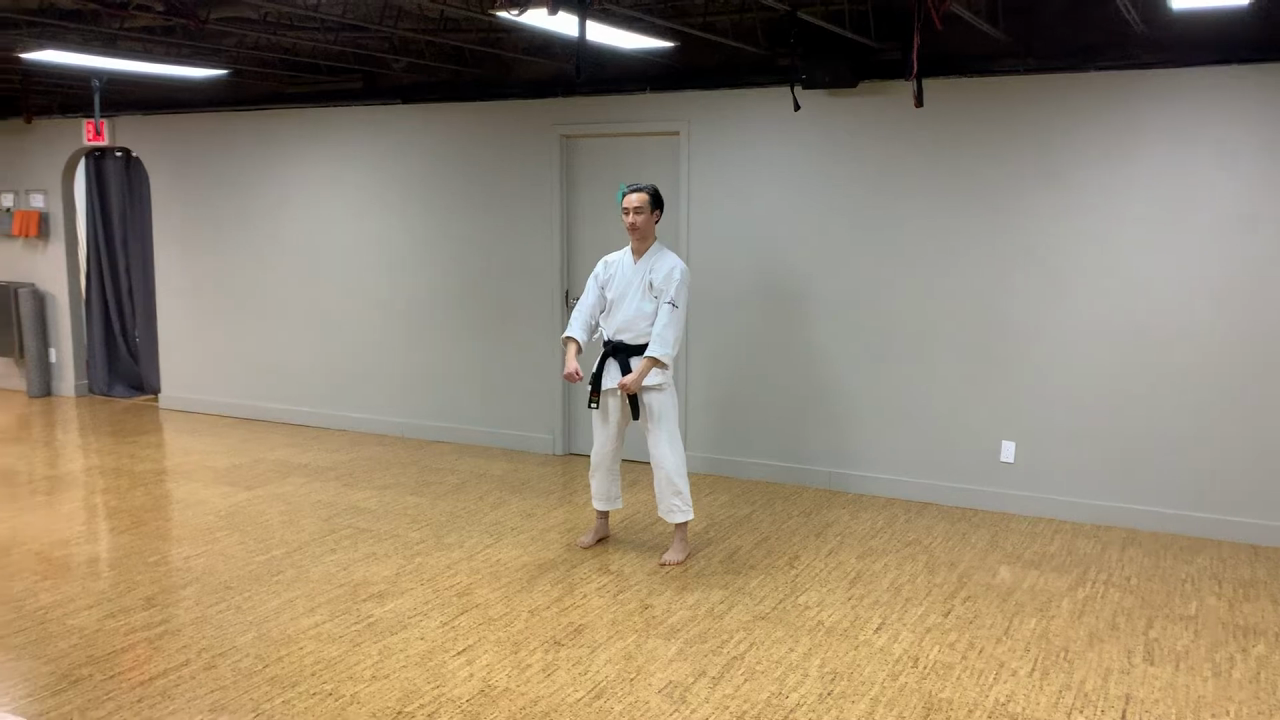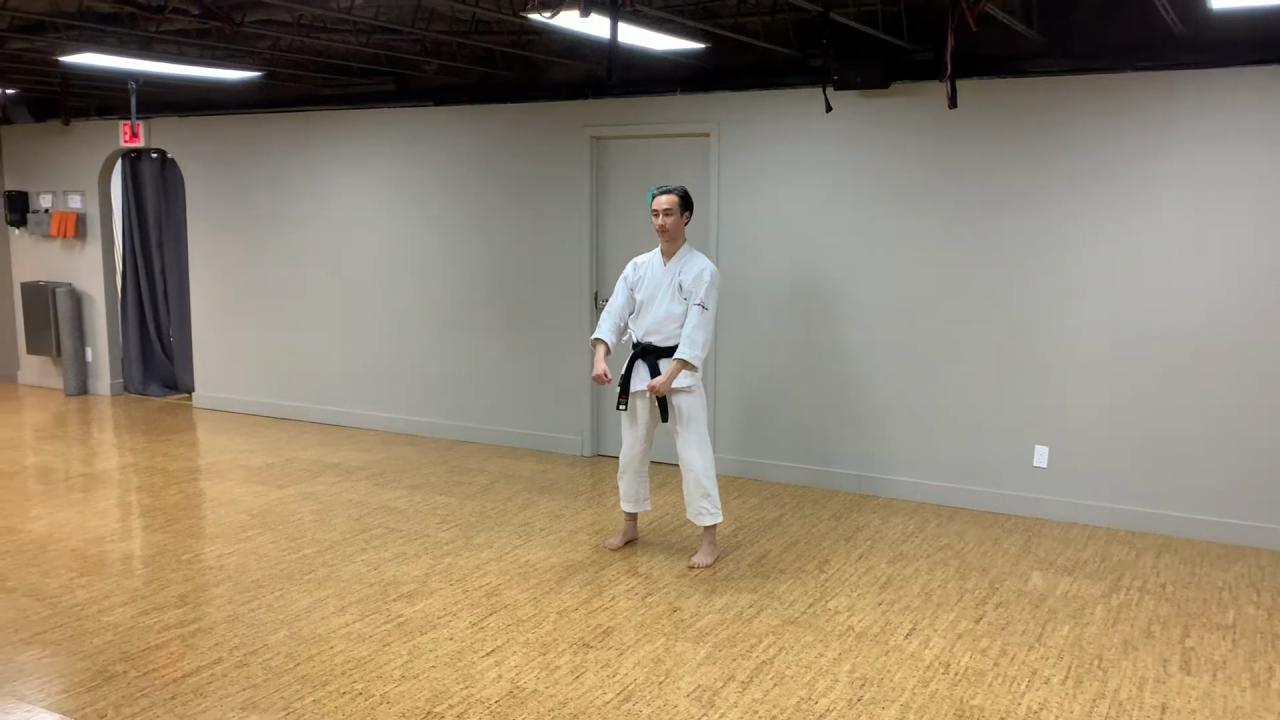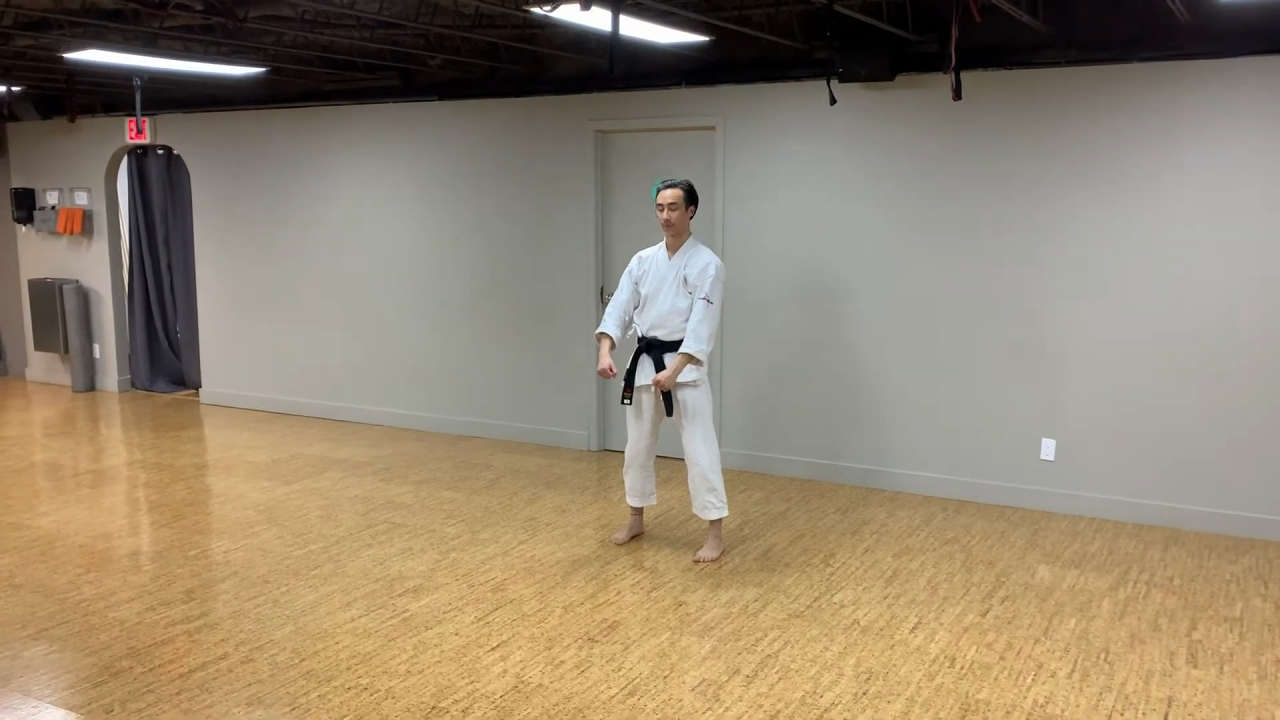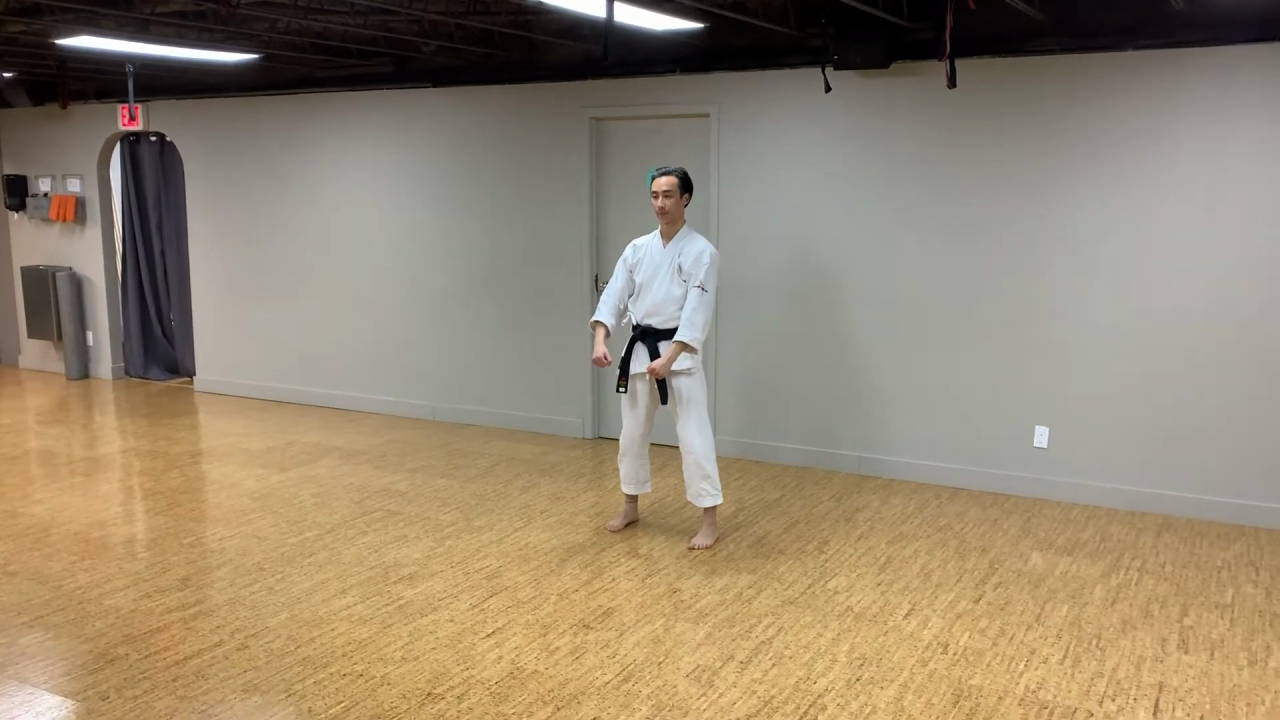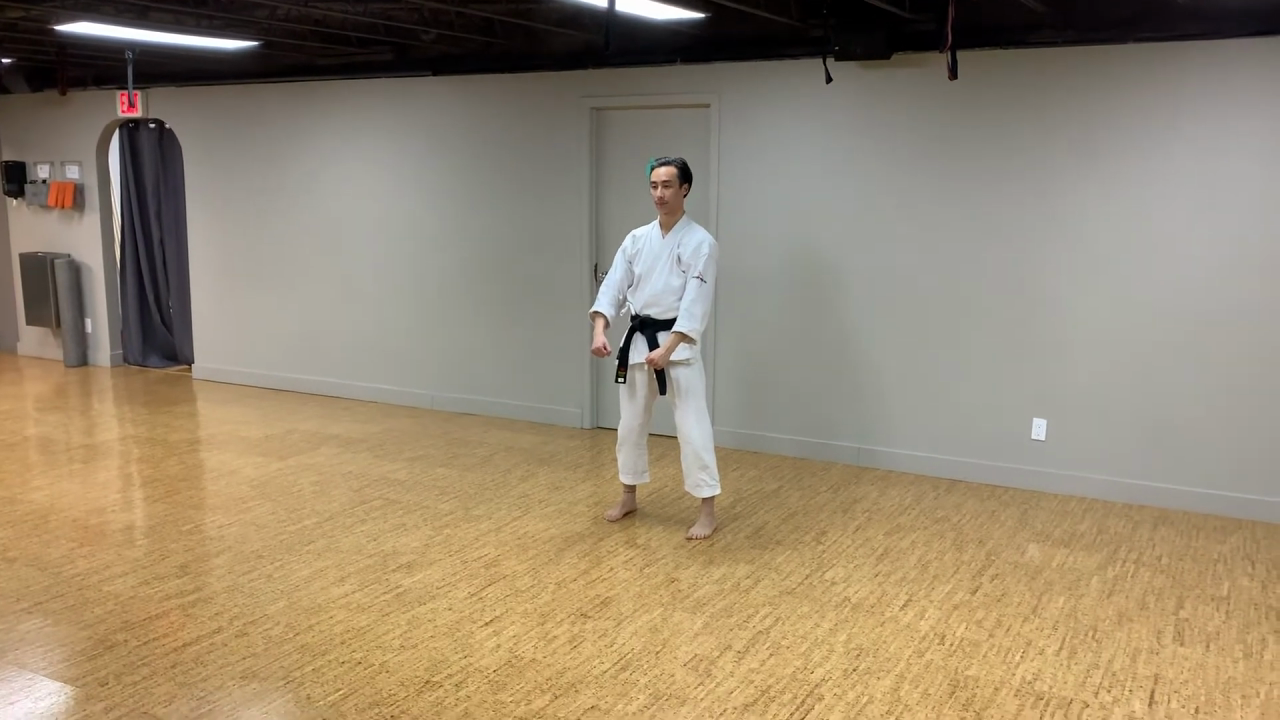
dt=0.5s
person 1, frame 1
left shoulder: (672, 268)
right shoulder: (608, 265)
left elbow: (668, 329)
right elbow: (586, 312)
left wrist: (640, 374)
right wrist: (571, 356)
left hip: (650, 368)
right hip: (609, 366)
left knee: (665, 452)
right knee: (604, 449)
left ankle: (680, 536)
right ankle: (601, 522)
person 1, frame 2
left shoulder: (702, 270)
right shoulder: (638, 266)
left elbow: (697, 331)
right elbow: (614, 314)
left wrist: (669, 377)
right wrist: (600, 358)
left hip: (680, 371)
right hip: (638, 368)
left knee: (694, 454)
right knee: (632, 451)
left ankle: (709, 539)
right ankle: (630, 524)
person 1, frame 3
left shoulder: (706, 264)
right shoulder: (642, 260)
left elbow: (702, 325)
right elbow: (619, 309)
left wrist: (674, 370)
right wrist: (605, 352)
left hip: (684, 364)
right hip: (643, 362)
left knee: (699, 448)
right knee: (638, 444)
left ankle: (715, 533)
right ankle: (636, 519)
person 1, frame 4
left shoulder: (701, 251)
right shoulder: (637, 248)
left elbow: (697, 313)
right elbow: (614, 297)
left wrist: (669, 359)
right wrist: (600, 341)
left hip: (680, 353)
right hip: (638, 350)
left knee: (694, 435)
right knee: (632, 432)
left ankle: (709, 519)
right ankle: (630, 507)
person 1, frame 5
left shoulder: (700, 242)
right shoulder: (637, 239)
left elbow: (696, 304)
right elbow: (613, 287)
left wrist: (668, 349)
right wrist: (599, 331)
left hip: (678, 343)
right hip: (636, 340)
left knee: (692, 426)
right knee: (631, 422)
left ankle: (707, 509)
right ankle: (628, 496)
